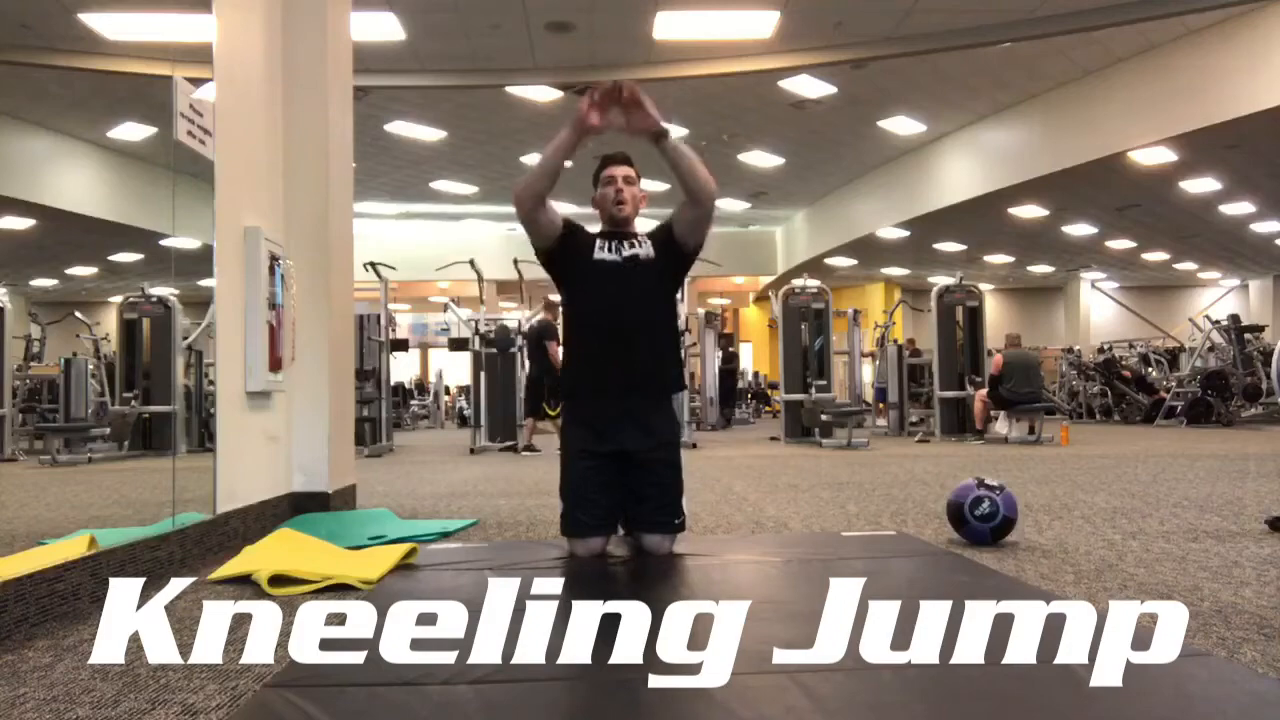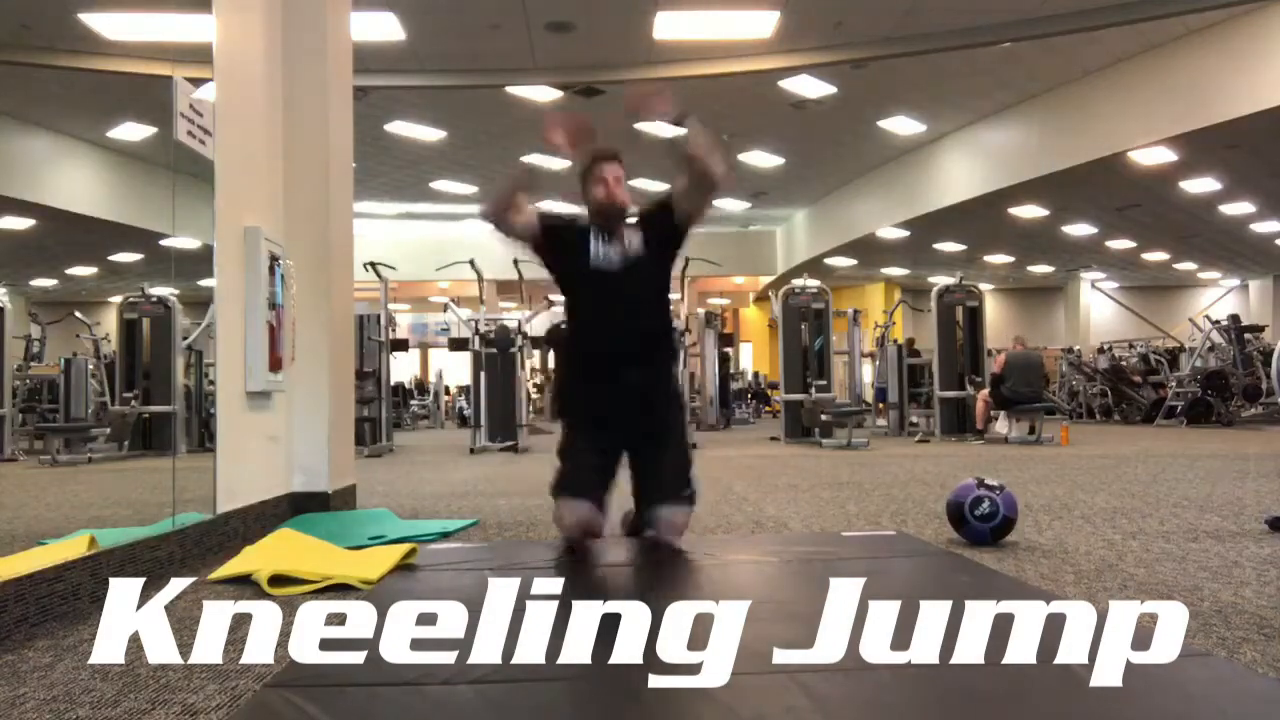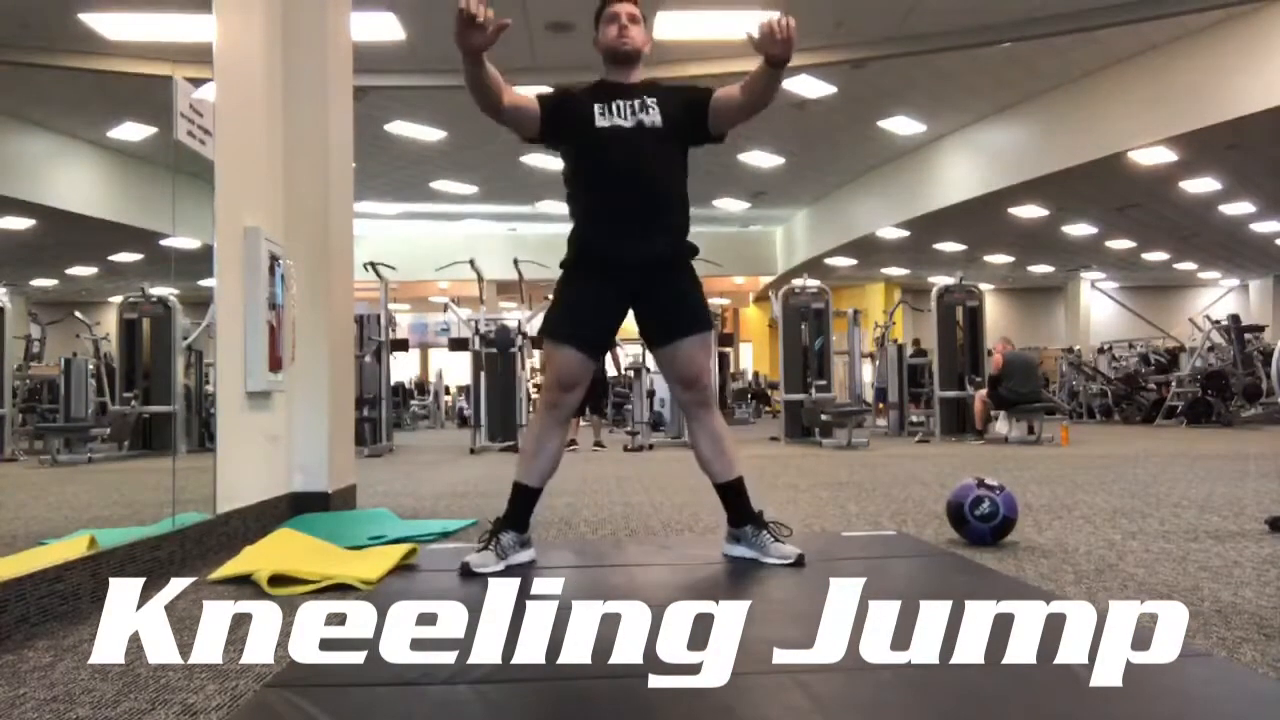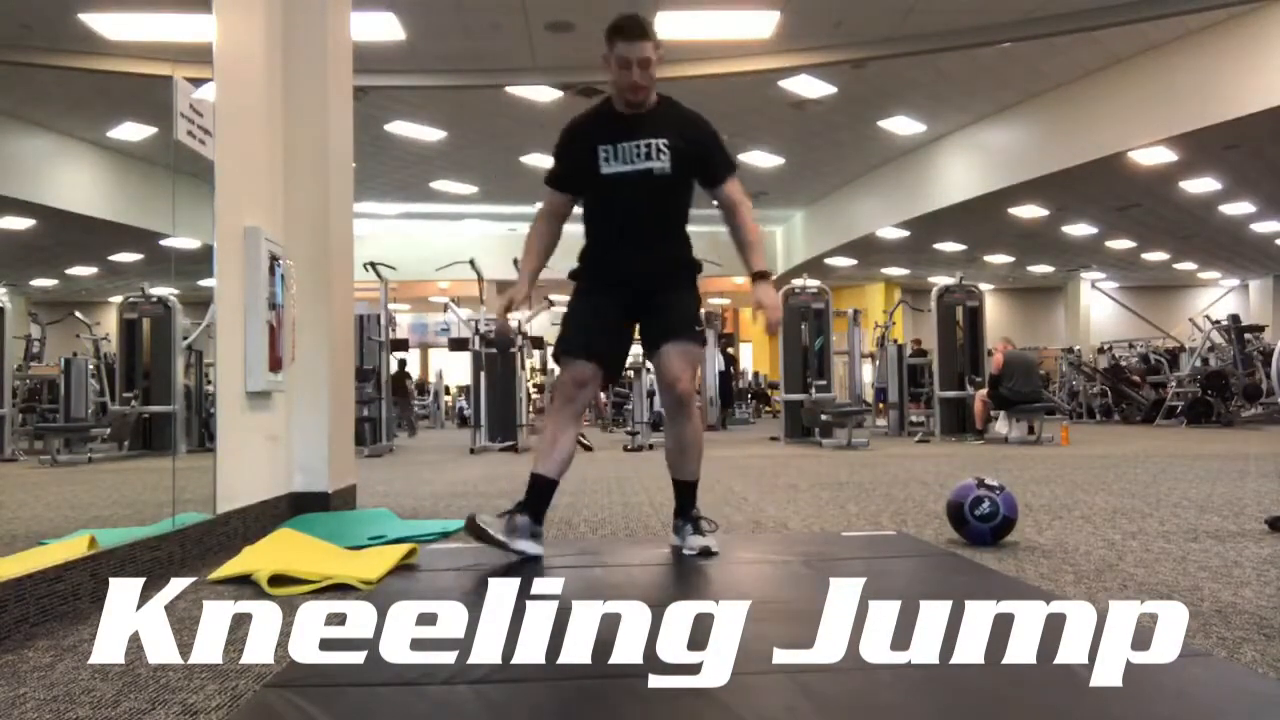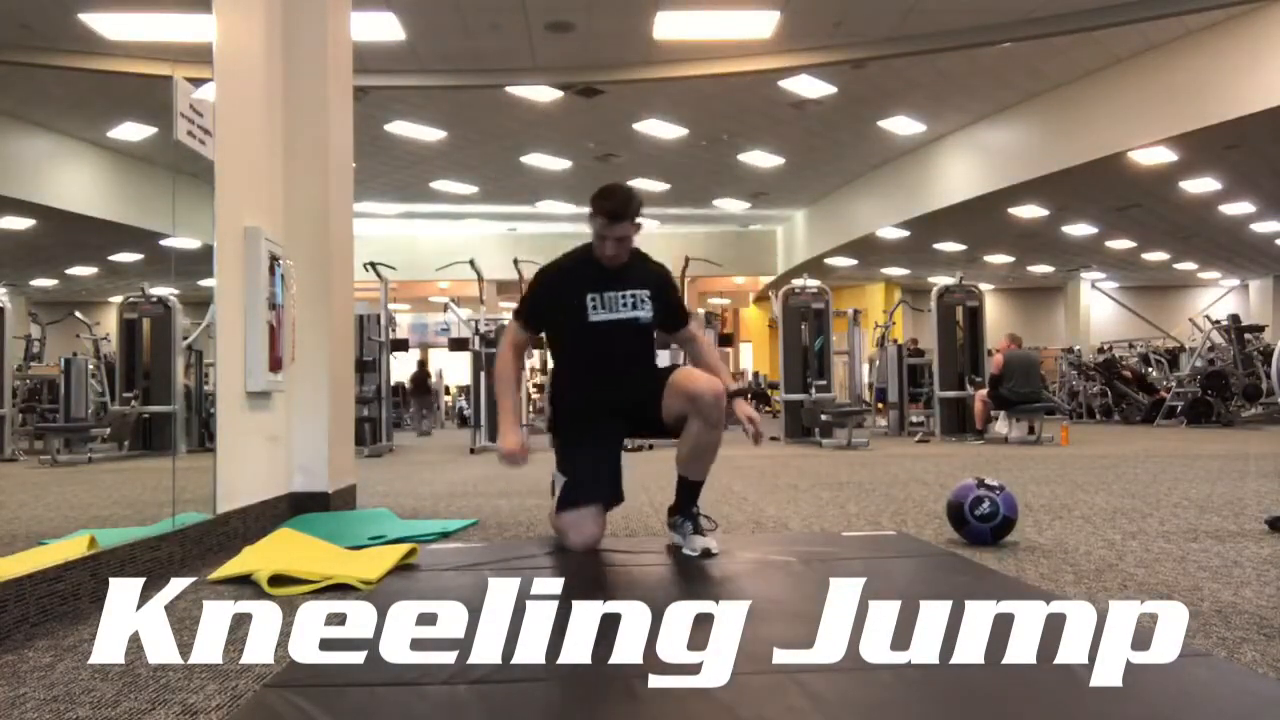
dt=1s
person 1, frame 1
left shoulder: (665, 247)
right shoulder: (573, 248)
left elbow: (704, 196)
right elbow: (527, 201)
left wrist: (657, 133)
right wrist: (575, 132)
left hip: (652, 417)
right hip: (587, 418)
left knee: (657, 546)
right knee: (586, 549)
person 1, frame 2
left shoulder: (655, 225)
right shoulder: (566, 237)
left elbow: (709, 182)
right elbow: (502, 217)
left wrist: (682, 126)
left hip: (655, 392)
right hip: (590, 395)
left knee: (671, 526)
right knee: (574, 523)
left ankle: (644, 516)
right ankle: (587, 525)
person 1, frame 3
left shoulder: (677, 100)
right shoulder: (572, 104)
left elbow: (746, 101)
right elbow: (502, 106)
left wrist: (773, 65)
right wrist: (475, 56)
left hip: (667, 266)
right hip: (593, 268)
left knee: (698, 396)
right knee: (558, 397)
left ankle: (745, 526)
right ankle: (512, 531)
person 1, frame 4
left shoulder: (689, 128)
right shoulder: (582, 134)
left elbow: (735, 203)
right elbow: (552, 213)
left wrist: (760, 276)
right wrist: (523, 282)
left hip: (670, 280)
right hip: (602, 281)
left knee: (682, 390)
right knee: (573, 394)
left ankle: (687, 518)
right ankle: (527, 519)
person 1, frame 5
left shoulder: (654, 277)
right shoulder: (556, 279)
left elbow: (693, 340)
right elbow: (511, 347)
left wrist: (736, 398)
right wrist: (508, 427)
left hip: (641, 390)
right hip: (581, 409)
left knee: (707, 393)
right knee: (581, 539)
left ankle: (684, 516)
right ankle: (565, 491)
